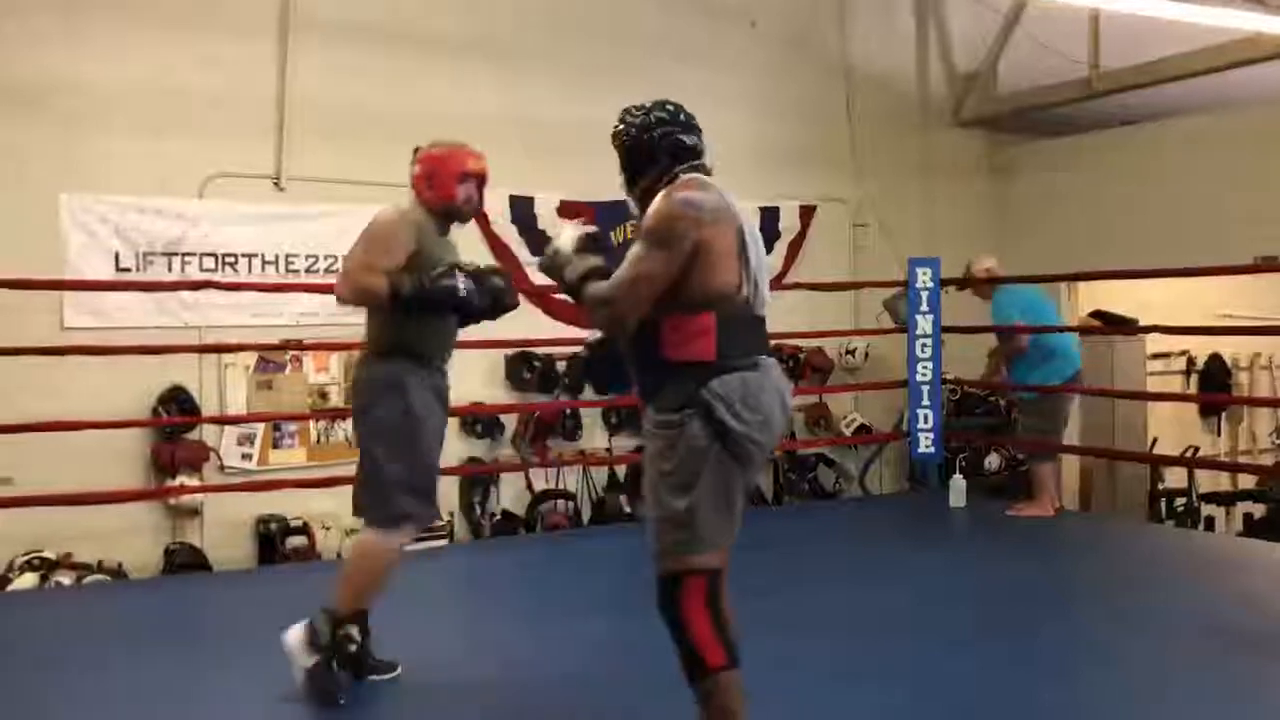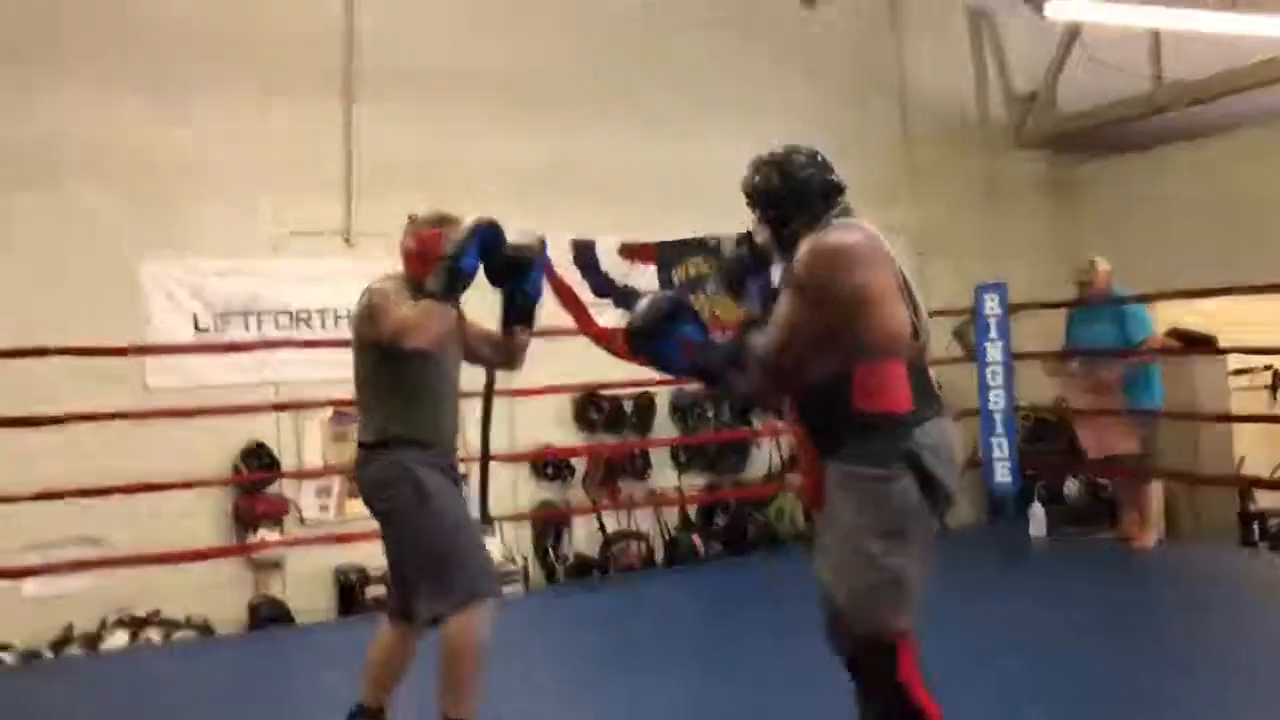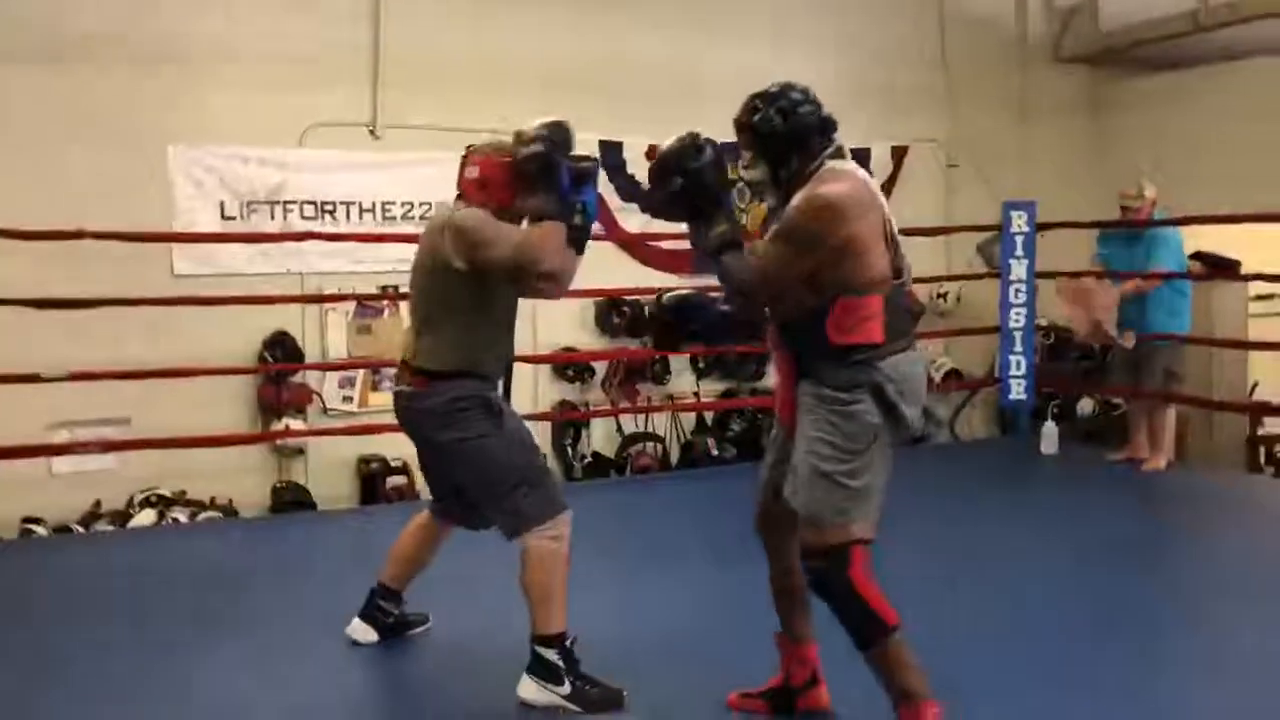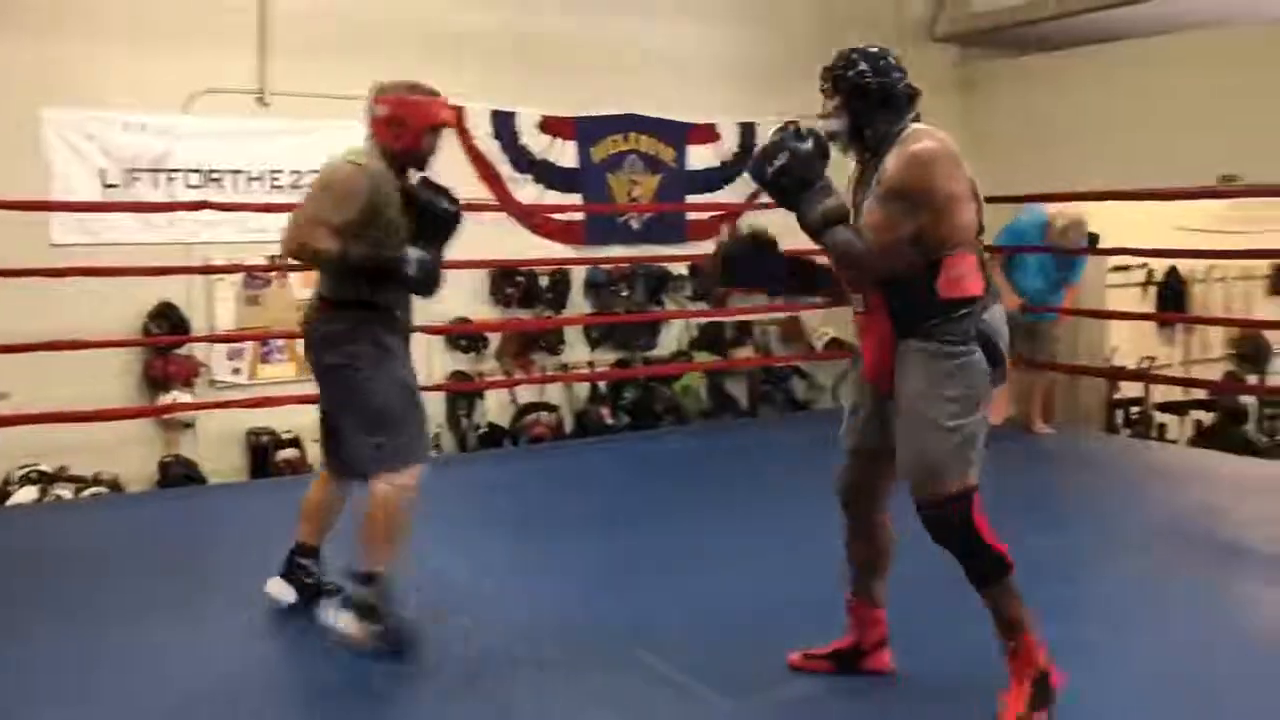
dt=1s
person 1, frame 1
left shoulder: (681, 201)
right shoulder: (716, 206)
left elbow: (618, 310)
left wrist: (576, 268)
left hip: (707, 407)
right hip: (736, 396)
left knee: (687, 590)
right knee: (704, 581)
person 1, frame 2
left shoulder: (833, 248)
right shoulder: (840, 253)
left elbow: (774, 370)
right elbow: (786, 382)
right wrist: (699, 355)
left hip: (890, 462)
right hip: (870, 460)
left knee: (878, 645)
right knee: (858, 629)
person 1, frame 3
left shoulder: (826, 198)
right shoulder: (820, 192)
left elbow: (753, 287)
right elbow: (790, 299)
left wrist: (706, 214)
left hip: (857, 390)
right hip: (827, 386)
left knee: (833, 560)
right knee: (776, 525)
person 1, frame 4
left shoulder: (920, 155)
right shoulder: (883, 161)
left elbow: (866, 263)
right elbow: (865, 273)
left wrist: (809, 194)
left hip: (951, 346)
right hip: (898, 347)
left knee: (946, 506)
right knee: (859, 491)
left ankle: (1031, 664)
right ankle: (866, 639)
person 2, frame 1
left shoulder: (443, 240)
right shoulder: (397, 225)
right elbow: (350, 284)
left wrist: (469, 299)
right wrist: (430, 291)
left hip: (421, 383)
right hip: (394, 381)
left knee: (395, 516)
right knee: (396, 515)
left ankle: (346, 634)
right ankle: (318, 634)
person 2, frame 2
left shoulder: (443, 312)
right shoulder: (387, 297)
left elbow: (510, 357)
right elbow: (418, 337)
left wrist: (520, 293)
right wrist: (452, 277)
left hip: (426, 467)
right hip: (401, 468)
left knee: (411, 610)
right knee: (472, 597)
person 2, frame 3
left shoulder: (486, 233)
right shoulder: (464, 225)
left elbow: (551, 283)
right elbow: (545, 264)
left wrist: (576, 211)
right wrist: (546, 190)
left hip: (430, 394)
right hip: (456, 400)
left knee: (448, 509)
right knee: (549, 518)
left ankle: (379, 612)
right ankle: (550, 670)
person 2, frame 4
left shoulder: (391, 178)
right shoulder: (355, 173)
left elbow: (396, 249)
right elbow: (300, 239)
left wrist: (427, 229)
right wrist: (386, 262)
left hip: (371, 329)
right hip: (354, 332)
left knee: (347, 460)
right knee: (401, 462)
left ankle: (300, 571)
right ankle: (364, 597)
person 3, frame 1
left shoulder: (1003, 298)
right shoulder: (1020, 290)
left elbow: (1018, 341)
left wrist: (995, 357)
right wrist: (999, 359)
left hip: (1047, 373)
right hip: (1063, 367)
left knee: (1037, 440)
right knee: (1046, 438)
left ankle: (1043, 503)
right ankle: (1050, 497)
person 3, frame 2
left shoulder: (1126, 307)
right shoulder: (1078, 312)
left elbow: (1151, 347)
right elbow: (1071, 350)
left wrist: (1114, 372)
right wrist: (1060, 367)
left hip: (1136, 398)
left knee: (1137, 464)
right knee: (1116, 463)
left ankle: (1148, 528)
right ankle: (1127, 524)
person 3, frame 3
left shoulder: (1165, 235)
right shoulder: (1111, 234)
left elbow: (1154, 278)
right elbow: (1098, 269)
left wrist: (1120, 290)
left hip: (1164, 327)
right hip: (1129, 325)
left knee: (1159, 391)
right knee: (1132, 389)
left ankle: (1161, 452)
right ankle: (1138, 447)
person 3, frame 4
left shoulder: (1078, 246)
right shoulder: (1024, 225)
left elbow: (1071, 285)
right elbow: (994, 261)
right wrist: (1008, 295)
left hip: (1043, 311)
right hip: (1009, 305)
left knee: (1042, 364)
left ankle: (1035, 418)
right ankle: (999, 410)
